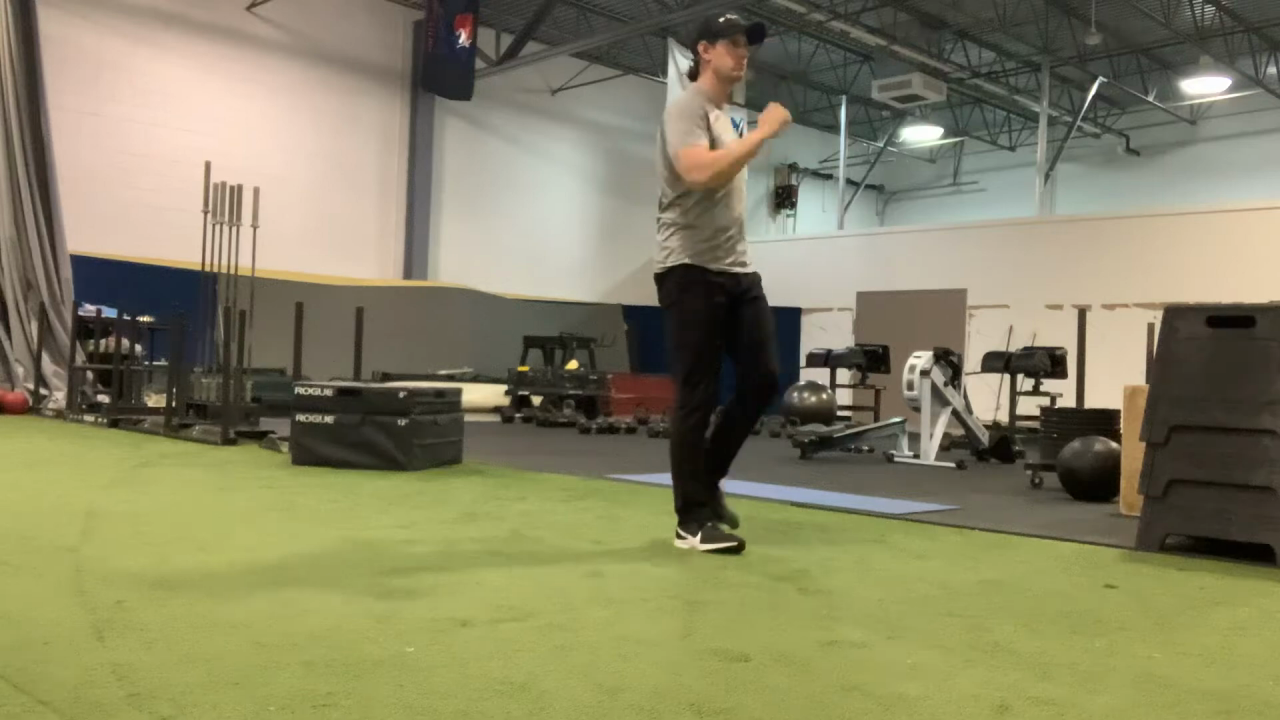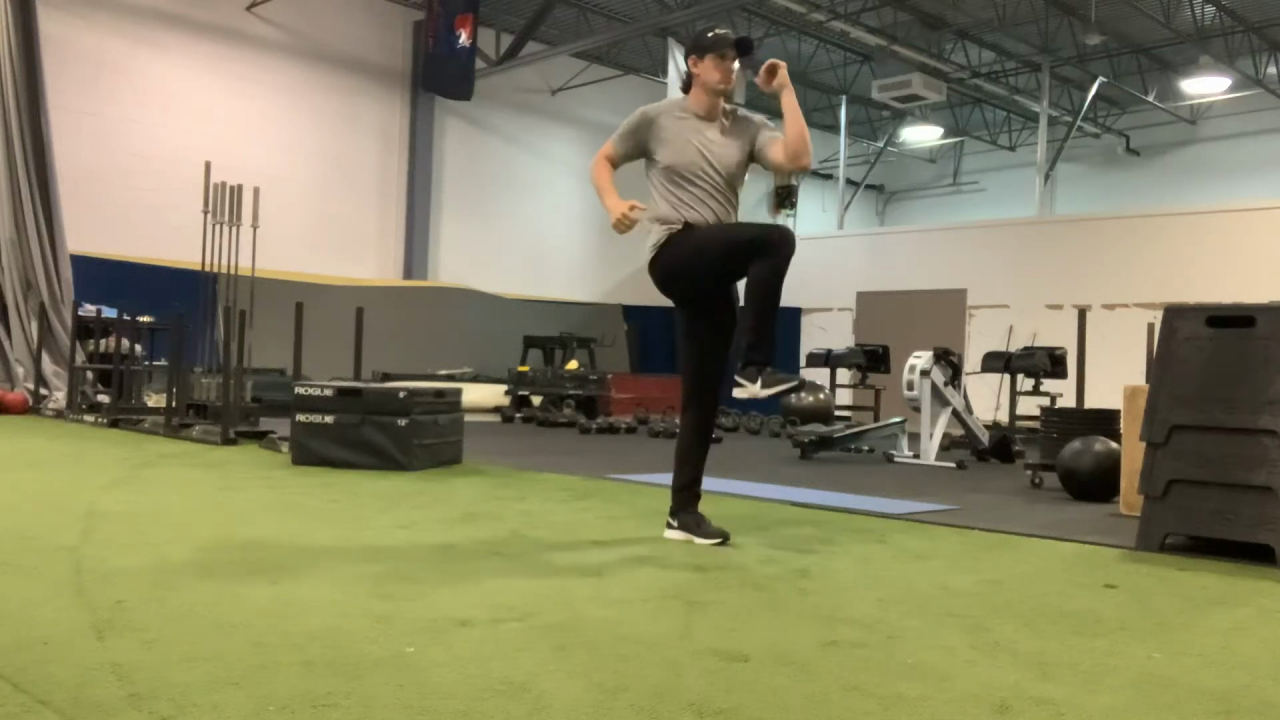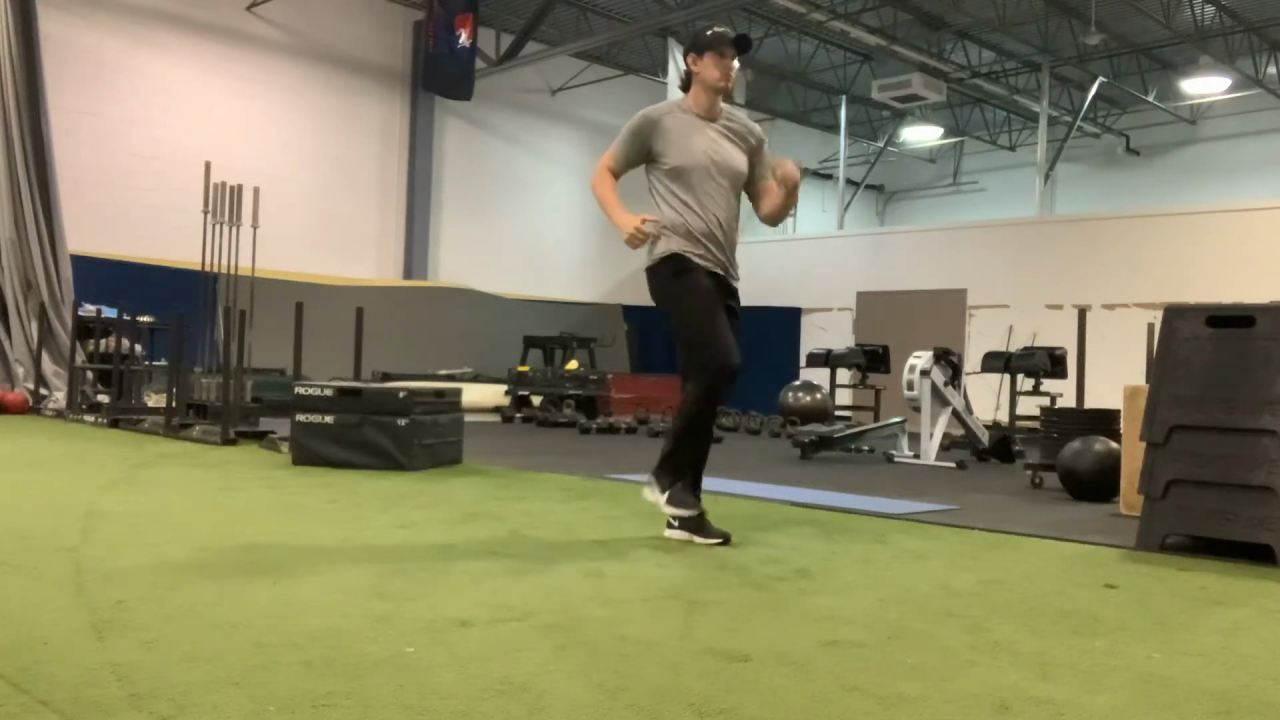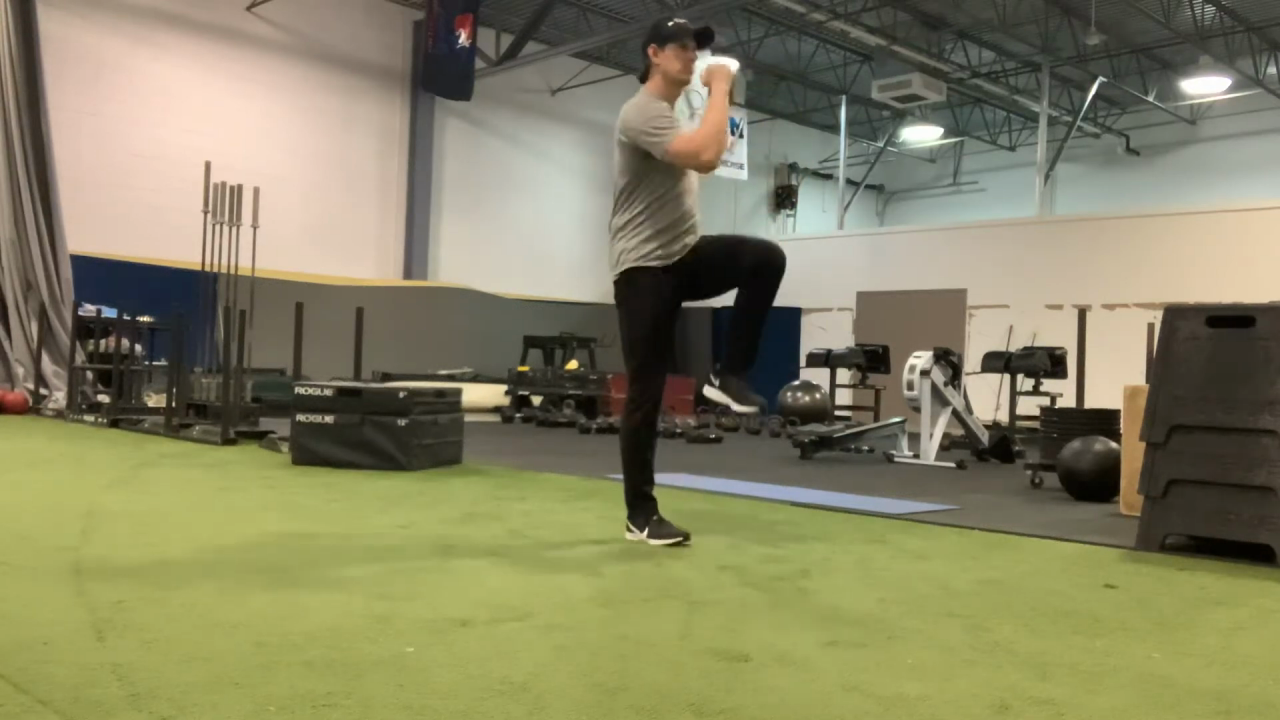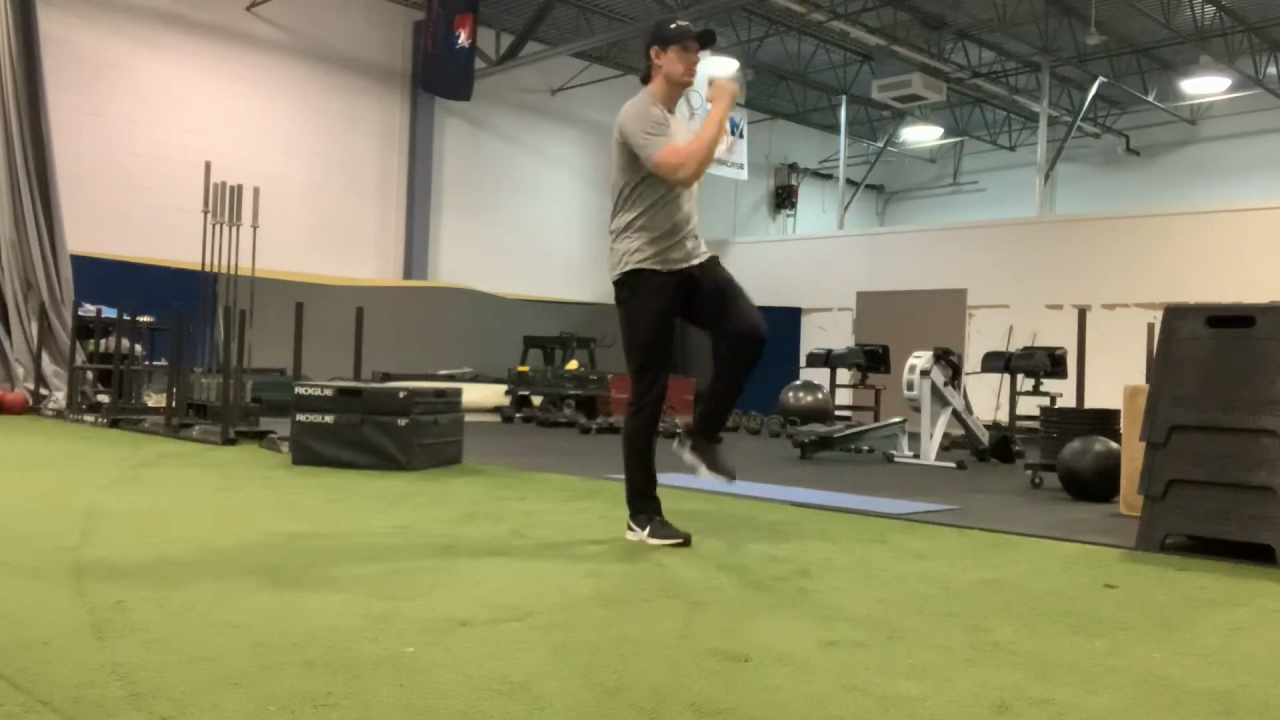
dt=1s
person 1, frame 1
left shoulder: (719, 116)
right shoulder: (688, 108)
right elbow: (698, 176)
right wrist: (761, 133)
left hip: (736, 271)
right hip: (691, 272)
left knee: (764, 381)
right knee: (697, 396)
left ankle: (707, 492)
right ankle: (692, 519)
person 1, frame 2
left shoulder: (748, 127)
right shoulder: (655, 119)
left elbow: (798, 160)
right elbow: (602, 160)
left wrist: (785, 92)
right wrist: (613, 203)
left hip: (717, 274)
right hip: (676, 256)
left knee: (703, 395)
right knee: (776, 241)
left ankle: (683, 510)
right ankle: (755, 368)
person 1, frame 3
left shoulder: (747, 133)
right shoulder: (657, 121)
left elbow: (766, 209)
right elbow: (602, 173)
left wrist: (786, 189)
right wrist: (622, 218)
left hip: (721, 275)
right hip: (676, 266)
left knee: (710, 393)
right knee: (720, 365)
left ankle: (688, 507)
right ankle: (666, 476)
person 1, frame 4
left shoulder: (666, 111)
right shoulder: (644, 112)
right elbow: (706, 157)
right wrist: (719, 91)
left hip: (684, 255)
right hip: (643, 267)
left knee: (765, 259)
right knee: (646, 393)
left ankle: (728, 375)
right ankle: (641, 515)
person 1, frame 5
left shoulder: (673, 116)
right shoulder: (640, 112)
right elbow: (681, 170)
right wrist: (718, 112)
left hip: (691, 261)
right hip: (645, 270)
left knee: (750, 333)
right knee: (648, 394)
left ankle: (702, 438)
right ankle: (643, 515)
